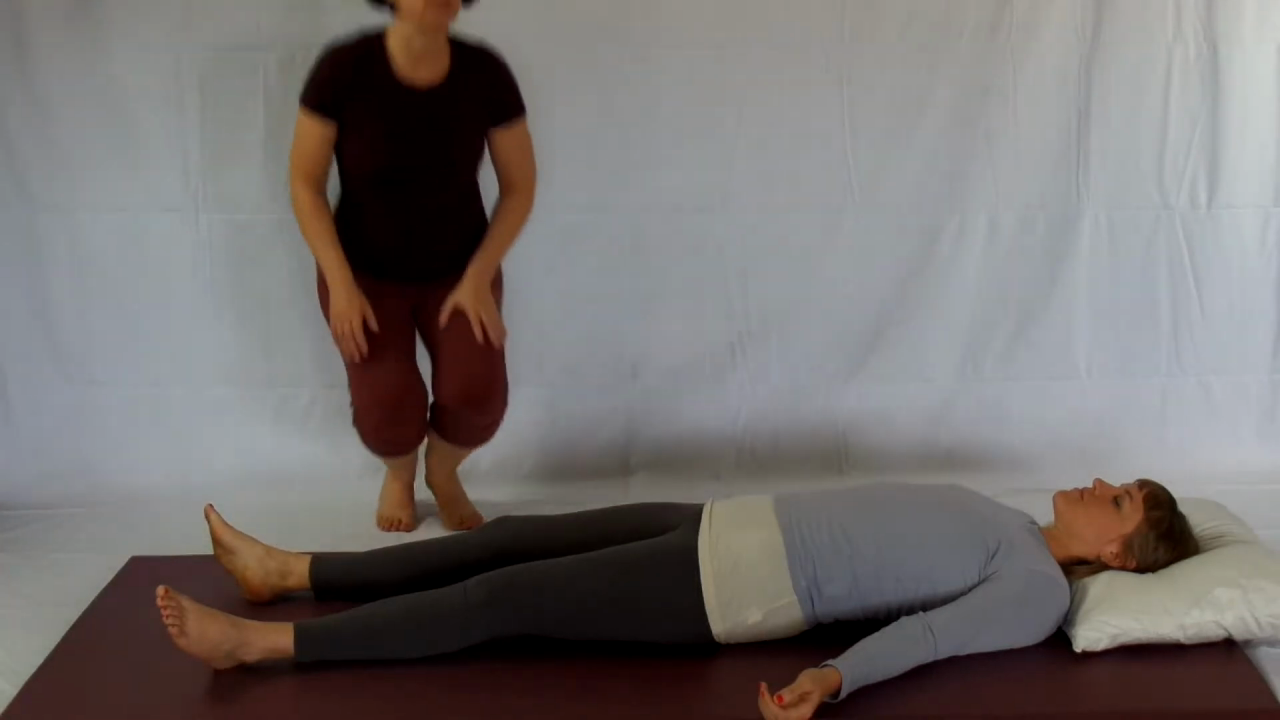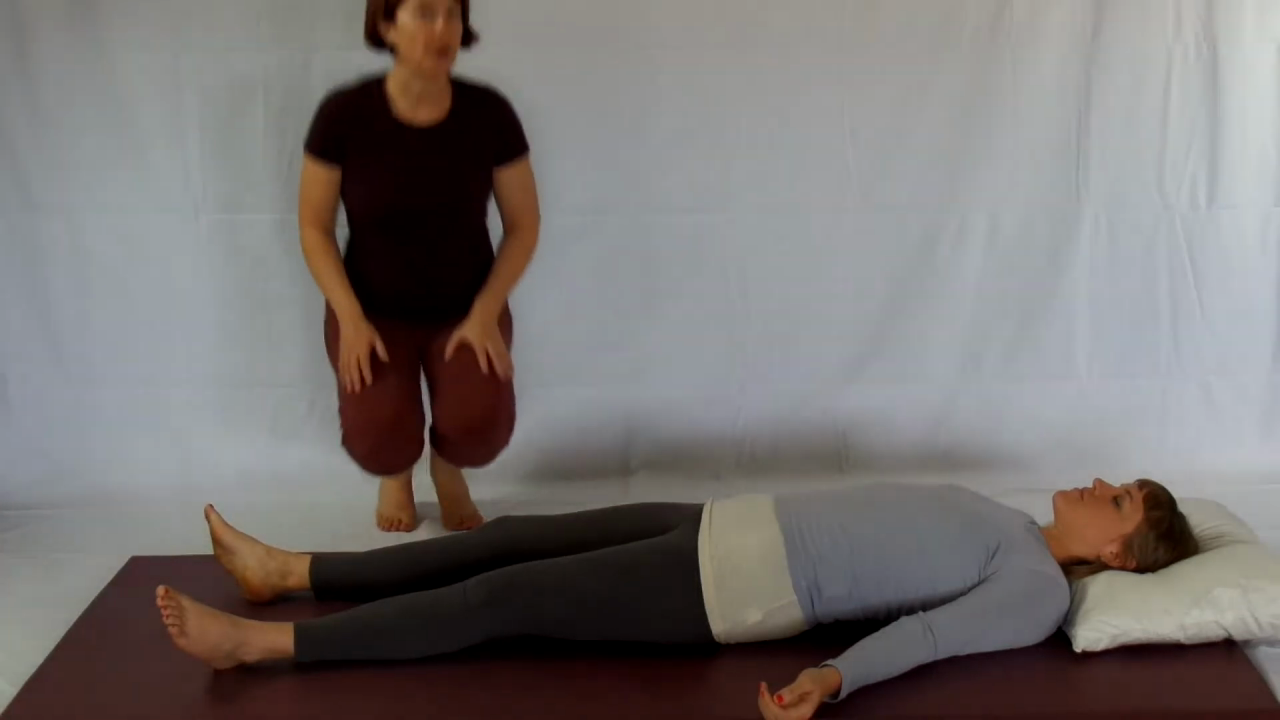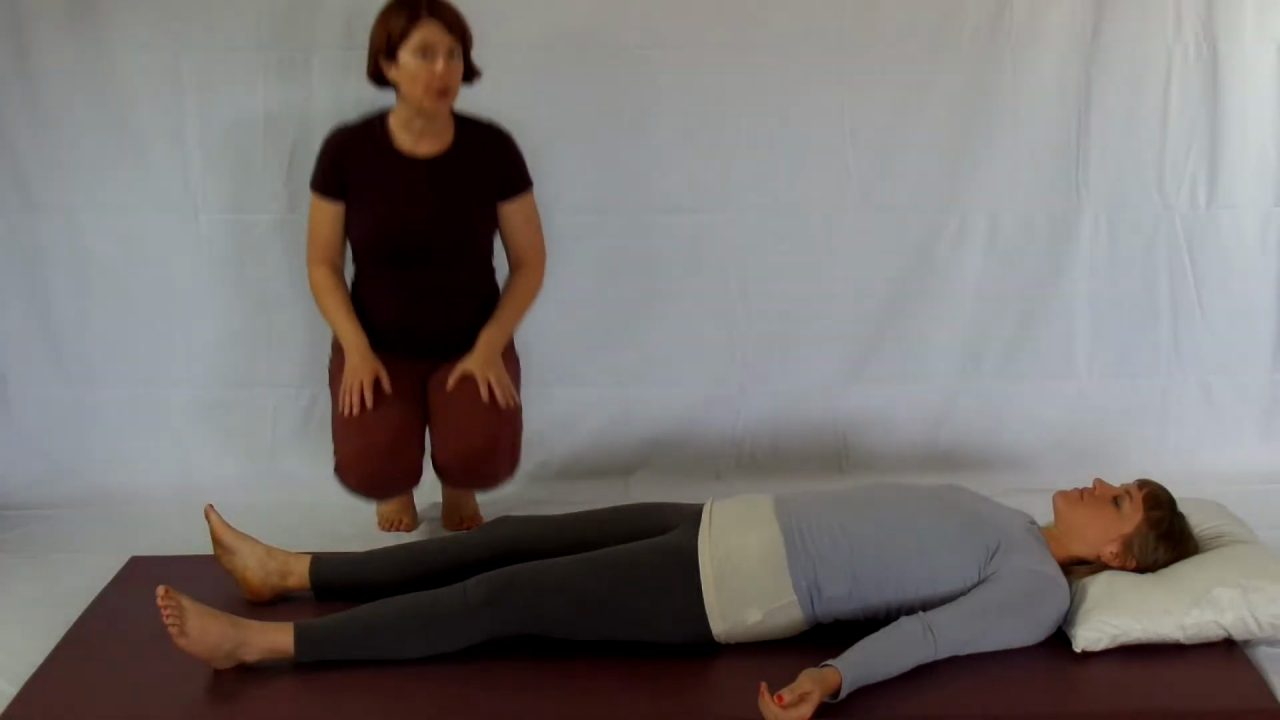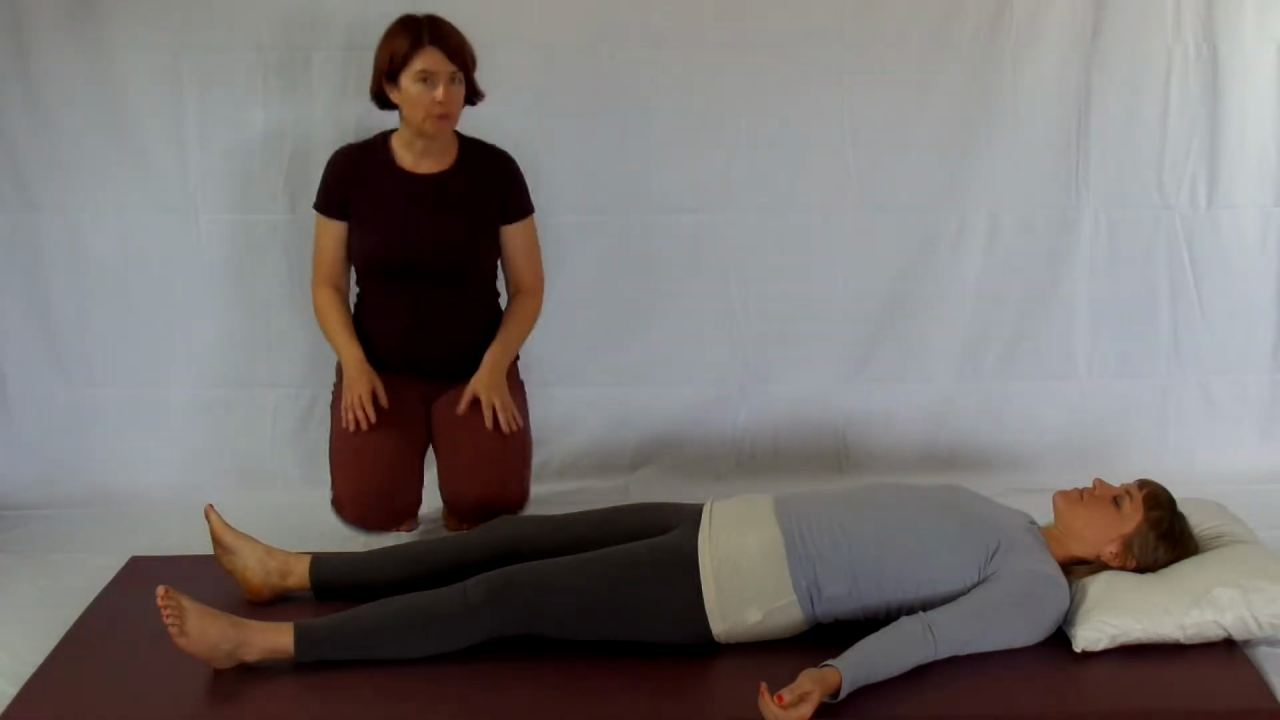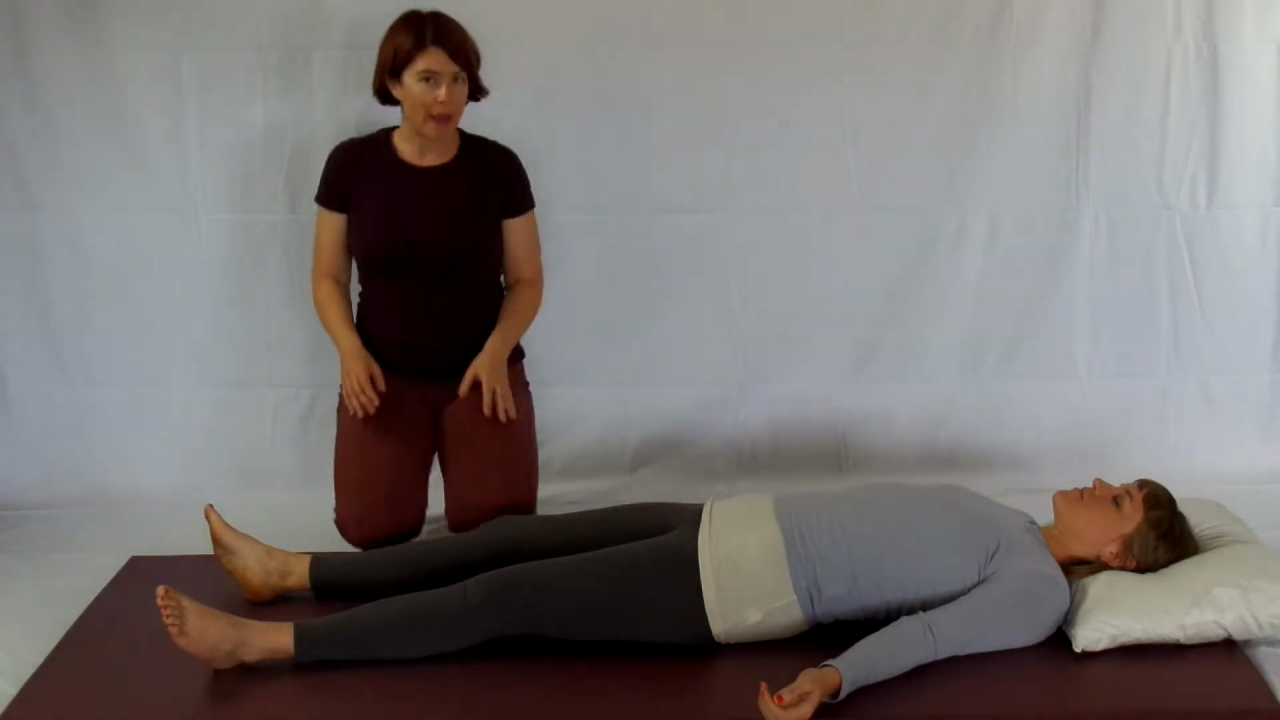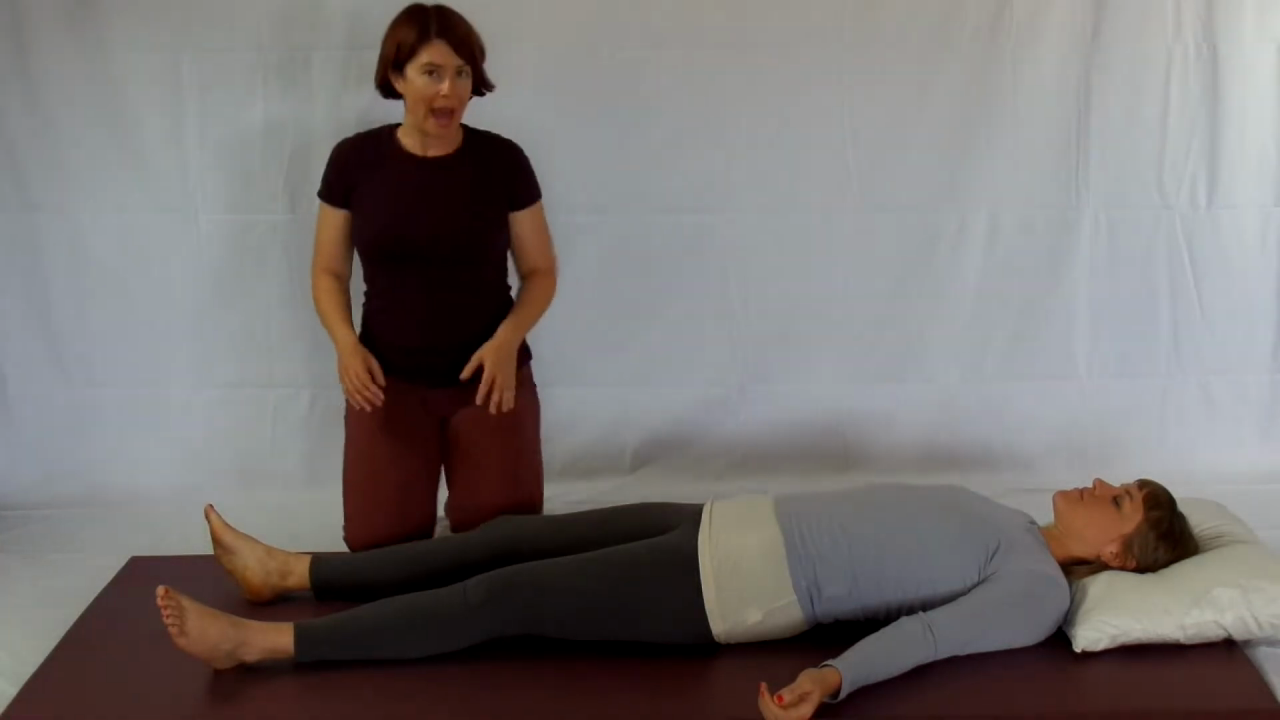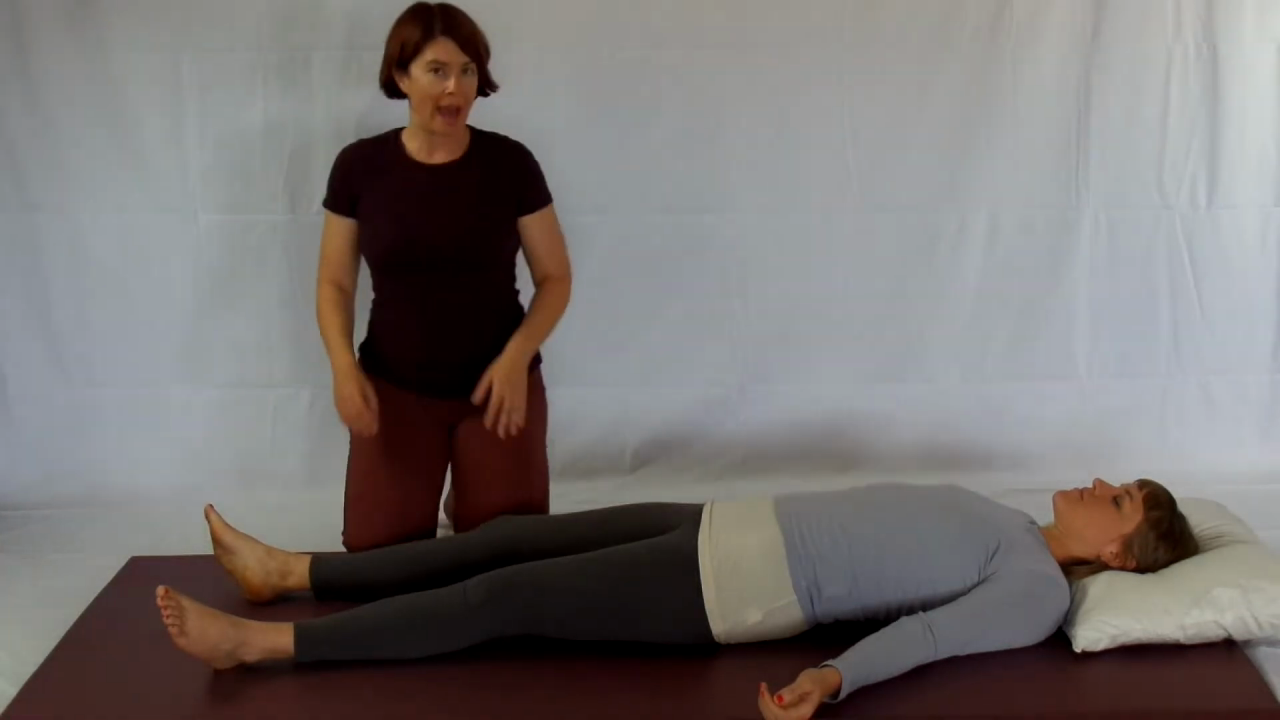
dt=0.1s
person 1, frame 1
left shoulder: (1039, 594)
right shoulder: (1011, 529)
left elbow: (929, 630)
left hip: (738, 589)
right hip: (733, 528)
left knee: (503, 601)
right knee: (508, 541)
right ankle: (285, 569)
person 1, frame 2
left shoulder: (1038, 593)
right shoulder: (1010, 530)
left elbow: (928, 631)
left hip: (740, 590)
right hip: (733, 526)
left knee: (503, 600)
right knee: (510, 542)
right ankle: (287, 569)
person 1, frame 3
left shoulder: (1038, 592)
right shoulder: (1009, 530)
left elbow: (928, 629)
left hip: (736, 588)
right hip: (733, 527)
left knee: (502, 599)
right knee: (509, 537)
right ankle: (285, 569)
person 1, frame 4
left shoulder: (1038, 592)
right shoulder: (1009, 530)
left elbow: (929, 630)
left hip: (738, 589)
right hip: (735, 526)
left knee: (503, 598)
right knee: (511, 537)
right ankle: (288, 569)
person 1, frame 5
left shoulder: (1039, 592)
right shoulder: (1013, 530)
left elbow: (929, 632)
left hip: (738, 589)
right hip: (732, 527)
left knee: (503, 600)
right knee: (509, 538)
right ankle: (286, 571)
person 1, frame 6
left shoulder: (1039, 592)
right shoulder: (1012, 529)
left elbow: (929, 632)
left hip: (738, 589)
right hip: (733, 526)
left knee: (502, 599)
right knee: (510, 539)
right ankle: (286, 570)
person 1, frame 7
left shoulder: (1038, 593)
right shoulder: (1012, 529)
left elbow: (928, 632)
left hip: (739, 591)
right hip: (732, 529)
left knee: (502, 600)
right knee: (509, 538)
right ankle: (286, 570)
person 2, frame 1
left shoulder: (485, 73)
right shoulder: (343, 70)
left elbow: (520, 187)
right elbow: (304, 183)
left wrist: (476, 279)
right wrist: (339, 284)
left hip: (458, 274)
right hip: (367, 275)
left knee: (477, 398)
right knee: (385, 414)
left ankle: (443, 472)
right ankle: (400, 476)
person 2, frame 2
left shoulder: (488, 113)
right shoulder: (345, 113)
left elbow: (525, 227)
right elbow: (313, 228)
left wrist: (484, 313)
right wrist: (351, 319)
left hip: (464, 307)
right hip: (377, 313)
left knee: (479, 425)
right knee: (377, 440)
left ankle: (448, 474)
right ankle: (397, 477)
person 2, frame 3
left shoulder: (493, 149)
right shoulder: (347, 150)
left elbow: (529, 263)
right elbow: (323, 263)
left wrist: (488, 346)
right wrist: (354, 345)
left hip: (468, 349)
right hip: (380, 349)
left knee: (482, 457)
right knee: (368, 471)
left ankle: (455, 479)
right ankle: (401, 475)
person 2, frame 4
left shoulder: (494, 171)
right shoulder: (350, 170)
left elbow: (528, 288)
right elbow: (327, 284)
left wrist: (493, 367)
right wrist: (354, 364)
left hip: (471, 369)
right hip: (383, 370)
left knee: (489, 499)
right knee: (369, 506)
left ankle: (458, 497)
right ankle: (401, 476)
person 2, frame 5
left shoulder: (497, 167)
right shoulder: (352, 165)
left elbow: (526, 281)
right elbow: (328, 276)
left wrist: (495, 353)
right wrist: (349, 351)
left hip: (477, 372)
right hip: (387, 372)
left knee: (496, 522)
right knee: (372, 528)
left ankle: (460, 471)
right ankle: (414, 456)
person 2, frame 6
left shoulder: (502, 161)
right shoulder: (355, 160)
left elbow: (540, 272)
right elbow: (327, 272)
left wrist: (506, 340)
right wrist: (347, 345)
left hip: (484, 372)
right hip: (392, 378)
right knee: (380, 537)
left ankle: (465, 473)
right ankle: (417, 466)
person 2, frame 7
left shoulder: (509, 163)
right shoulder: (359, 167)
left elbow: (555, 279)
right elbow: (334, 284)
left wrist: (517, 355)
right wrist: (344, 368)
left hip: (494, 378)
right hip: (395, 385)
right knee: (377, 543)
left ankle: (467, 487)
right ankle: (426, 477)
